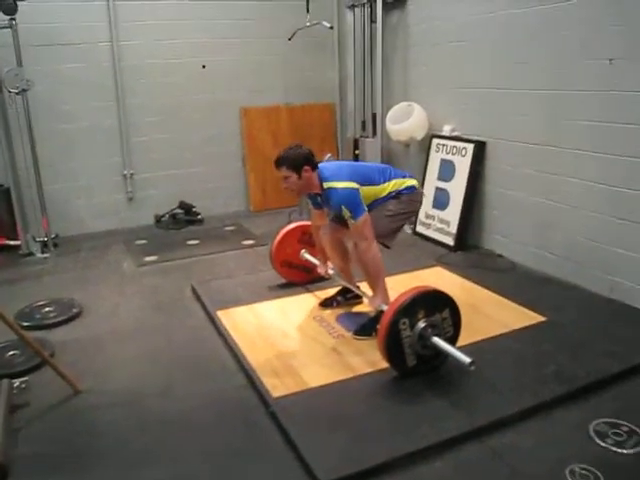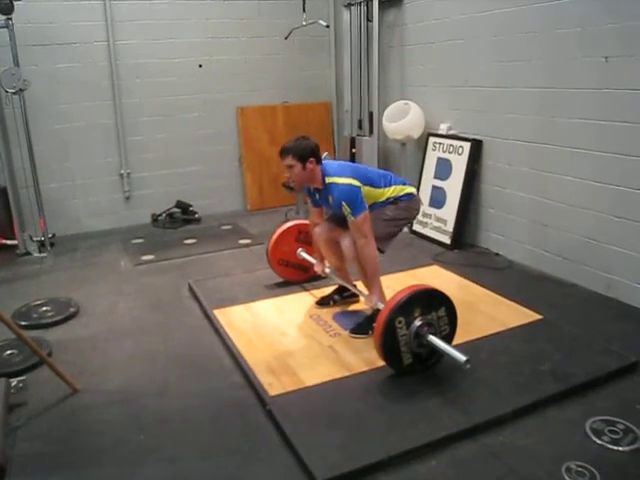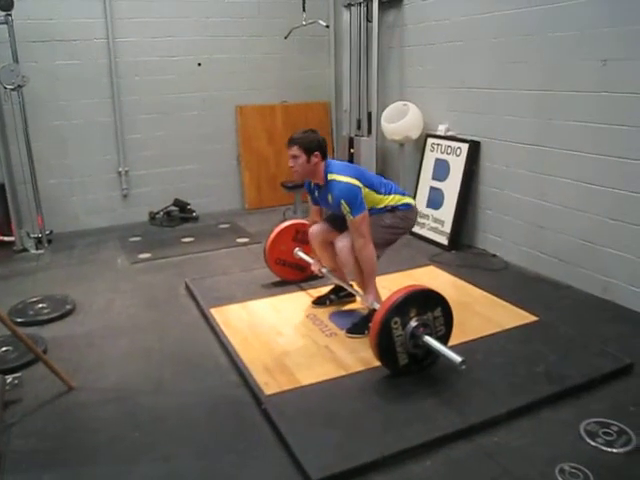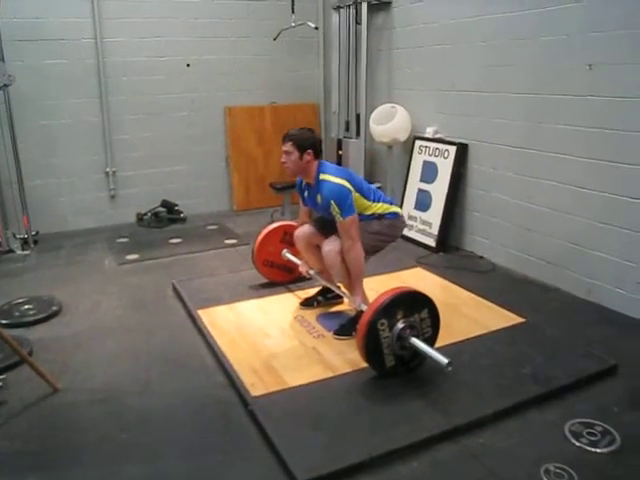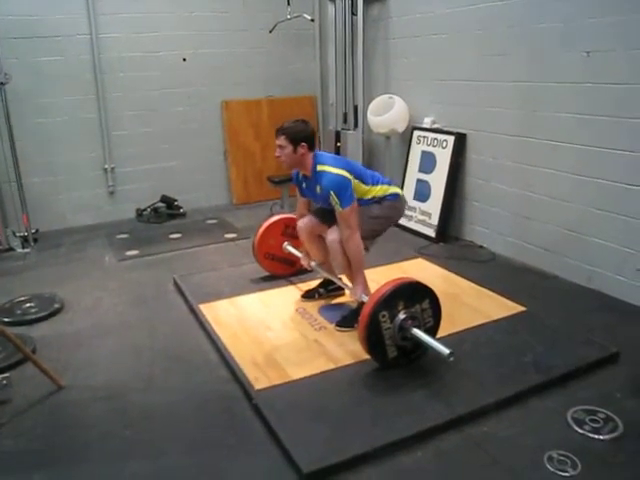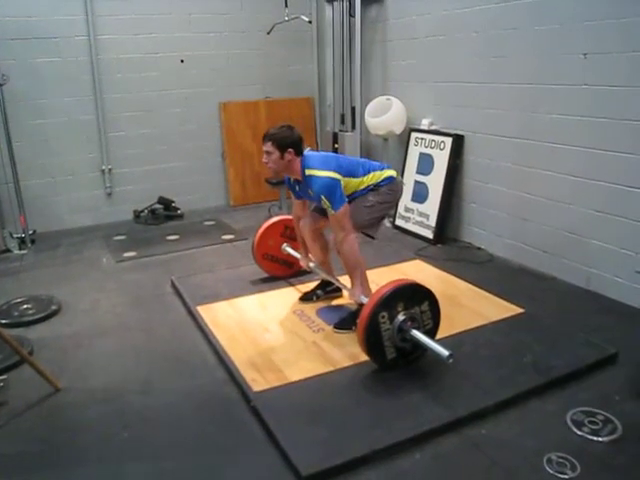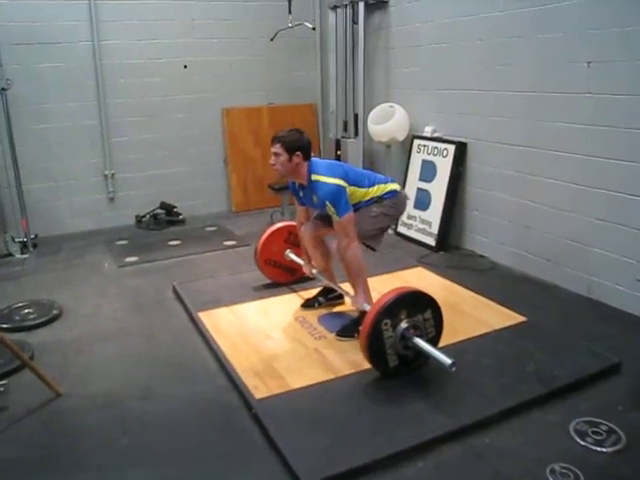
dt=0.3s
person 1, frame 1
left shoulder: (341, 191)
right shoulder: (313, 183)
left elbow: (367, 243)
right elbow: (318, 225)
left wrist: (379, 295)
right wrist: (323, 261)
left hip: (403, 194)
right hip: (377, 193)
left knee: (359, 243)
right knee: (329, 233)
left ankle: (384, 310)
right ankle: (350, 290)
person 1, frame 2
left shoulder: (342, 188)
right shoulder: (311, 183)
left elbow: (365, 240)
right elbow: (316, 223)
left wrist: (375, 293)
right wrist: (319, 259)
left hip: (401, 201)
right hip: (373, 201)
left knee: (350, 245)
right knee: (323, 234)
left ankle: (381, 309)
right ankle: (347, 289)
person 1, frame 3
left shoulder: (343, 186)
right shoulder: (313, 180)
left elbow: (363, 241)
right elbow: (315, 220)
left wrist: (371, 292)
right wrist: (317, 259)
left hip: (398, 210)
right hip: (371, 208)
left knee: (345, 247)
right knee: (317, 234)
left ankle: (377, 310)
right ankle: (343, 289)
person 1, frame 4
left shoulder: (333, 188)
right shoulder: (303, 181)
left elbow: (351, 243)
right elbow: (304, 221)
left wrist: (358, 293)
right wrist: (305, 261)
left hip: (385, 219)
right hip: (354, 217)
left knee: (331, 251)
right knee: (301, 236)
left ankle: (365, 313)
right ankle: (331, 291)
person 1, frame 5
left shoulder: (332, 178)
right shoulder: (300, 173)
left elbow: (350, 233)
right elbow: (302, 213)
left wrist: (359, 284)
right wrist: (305, 253)
left hip: (385, 201)
right hip: (356, 202)
left knee: (334, 240)
right knee: (305, 228)
left ankle: (366, 304)
right ankle: (332, 283)
person 1, frame 6
left shoulder: (322, 180)
right shoulder: (293, 174)
left elbow: (345, 235)
right elbow: (299, 216)
left wrist: (357, 286)
right wrist: (304, 254)
left hip: (382, 185)
right hip: (355, 187)
left knee: (340, 238)
right knee: (309, 225)
left ankle: (365, 305)
right ankle: (330, 284)
person 1, frame 7
left shoulder: (327, 186)
right shoulder: (297, 181)
left elbow: (348, 242)
right elbow: (302, 222)
left wrist: (360, 293)
right wrist: (306, 260)
left hip: (386, 198)
right hip: (359, 198)
left knee: (340, 246)
right knee: (310, 232)
left ankle: (368, 313)
right ankle: (331, 291)
